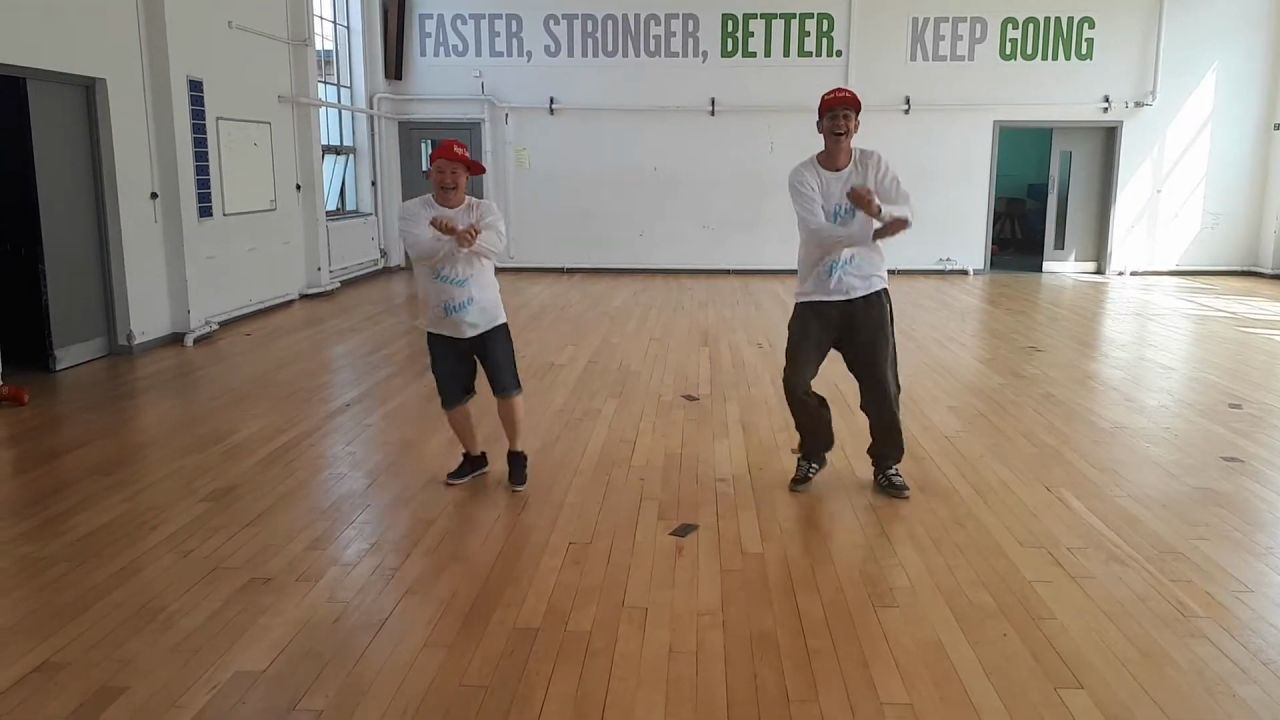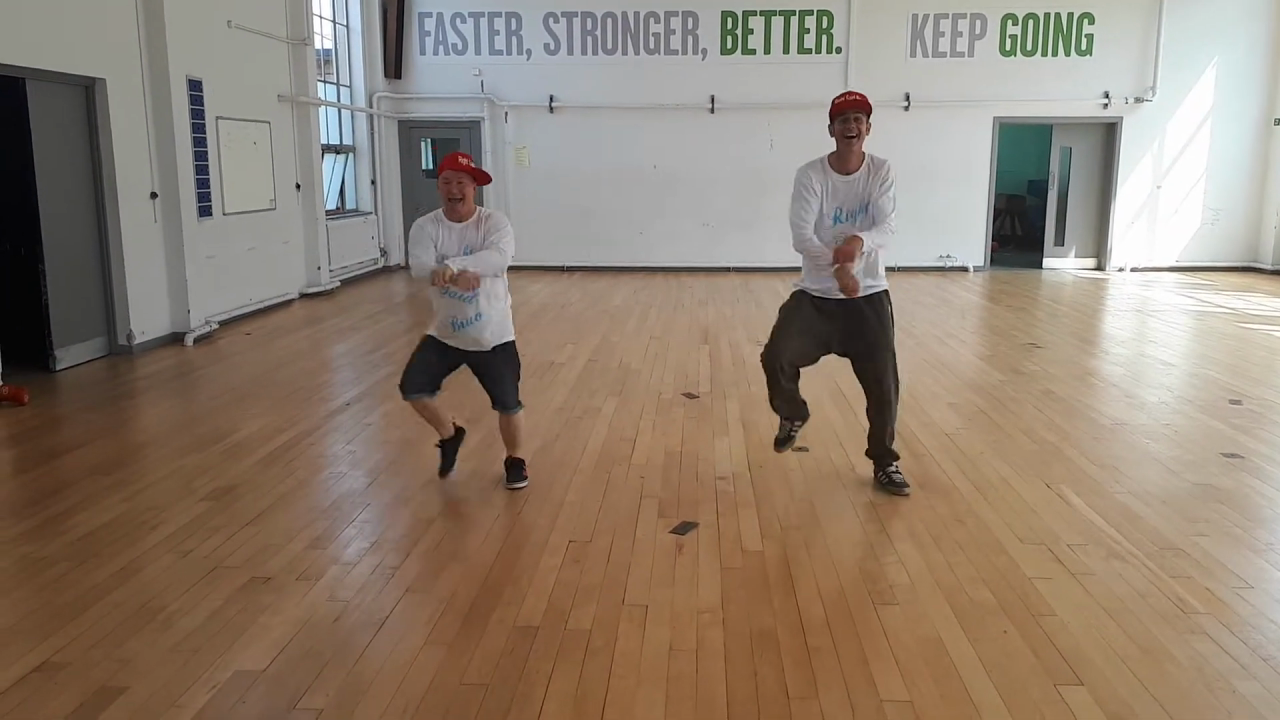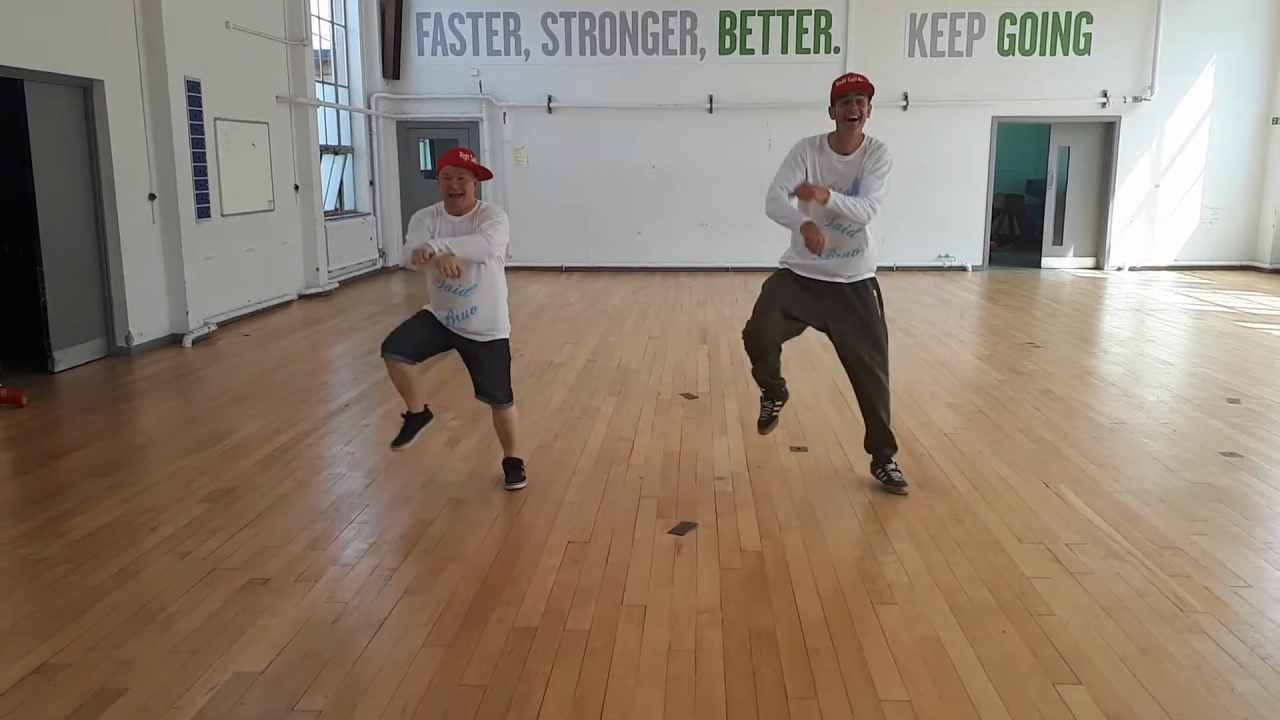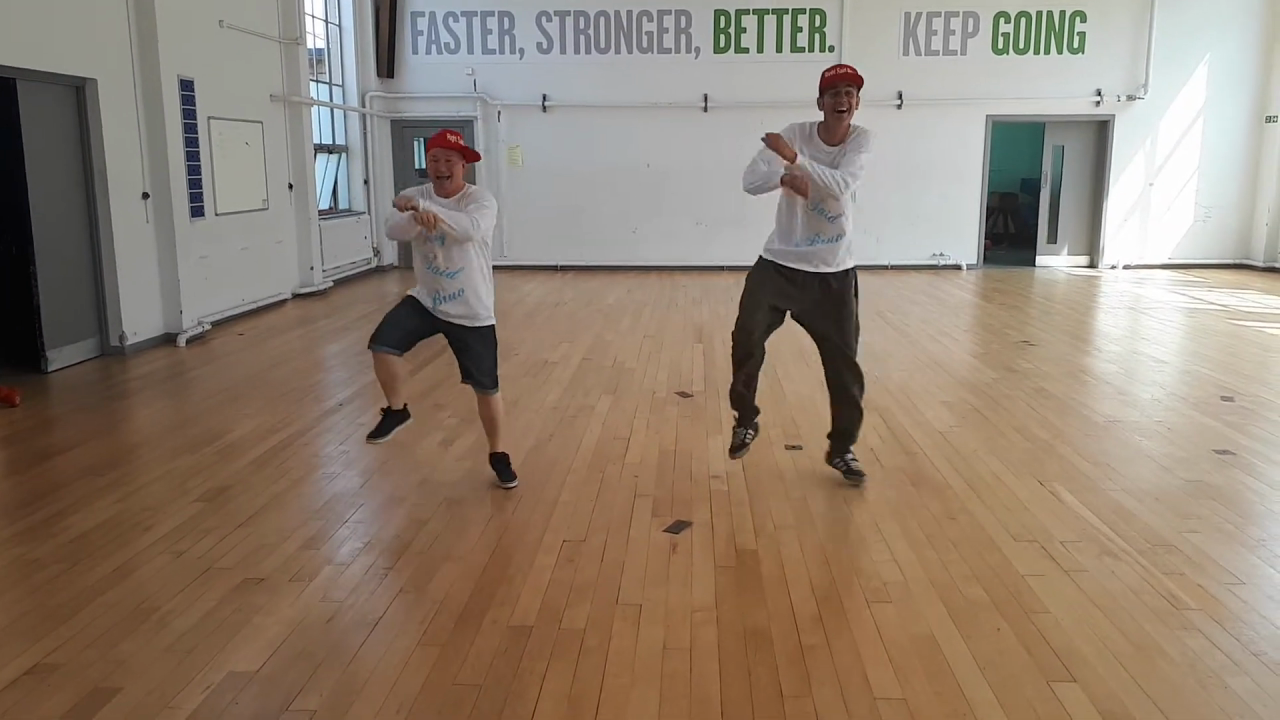
dt=0.1s
person 1, frame 1
left shoulder: (874, 164)
right shoulder: (802, 176)
left elbow: (905, 212)
right elbow: (819, 234)
left wrist: (875, 205)
right wrist: (877, 230)
left hip: (867, 295)
right hip: (815, 298)
left knee: (881, 386)
right knee: (796, 383)
left ankle: (886, 465)
right ankle: (815, 451)
person 1, frame 2
left shoulder: (881, 170)
right shoulder: (809, 174)
left elbow: (884, 231)
right elbow: (802, 238)
left wrist: (859, 244)
right wrist: (837, 268)
left hip: (868, 294)
right hip: (814, 293)
left knee: (883, 384)
right knee: (776, 357)
left ankle: (884, 461)
right ankle: (793, 414)
person 1, frame 3
left shoulder: (877, 153)
right shoulder: (807, 149)
left elbow: (867, 208)
right elbow: (773, 204)
left wrist: (825, 197)
right wrist: (803, 223)
left hip: (856, 280)
right hip: (800, 273)
left knee: (871, 370)
right knee: (759, 335)
left ankle: (883, 457)
right ankle: (774, 394)
person 1, frame 4
left shoulder: (861, 140)
right shoulder: (792, 135)
left elbow: (841, 187)
right elbow: (751, 182)
left wrist: (795, 159)
right wrist: (786, 179)
left hip: (834, 270)
right hip: (780, 262)
left knee: (844, 361)
right knee: (748, 333)
left ankle: (843, 447)
right ankle: (745, 418)
person 2, frame 1
left shoulder: (485, 210)
right shoulder: (413, 211)
left elbow: (494, 243)
right elbow: (417, 247)
left wrist: (451, 230)
right wrist: (457, 235)
left hip: (486, 318)
right hip: (441, 325)
left knee: (507, 391)
right knee: (453, 400)
left ankle: (516, 455)
right ankle: (473, 457)
person 2, frame 2
left shoulder: (495, 223)
right shoulder: (425, 227)
left elbow: (498, 258)
right elbow: (421, 266)
left wrist: (452, 267)
right wrist: (457, 274)
left hip: (493, 334)
right hip: (446, 333)
left knee: (508, 406)
right knee: (414, 390)
left ankle: (514, 461)
right ankle: (449, 435)
person 2, frame 3
left shoulder: (493, 217)
right shoulder: (426, 219)
left elbow: (484, 248)
right elbow: (412, 255)
left wrist: (437, 247)
right wrist: (445, 255)
left hip: (487, 326)
right hip: (441, 316)
left knee: (500, 401)
right knee: (394, 351)
left ankle: (512, 460)
right ankle: (417, 414)
person 2, frame 4
left shoulder: (481, 200)
right shoulder: (413, 198)
left elbow: (470, 228)
right elbow: (394, 230)
left wrist: (423, 208)
right wrist: (418, 216)
left hip: (472, 311)
right hip: (426, 300)
left knee: (486, 387)
right knee: (383, 345)
left ankle: (498, 454)
right ankle: (396, 410)
